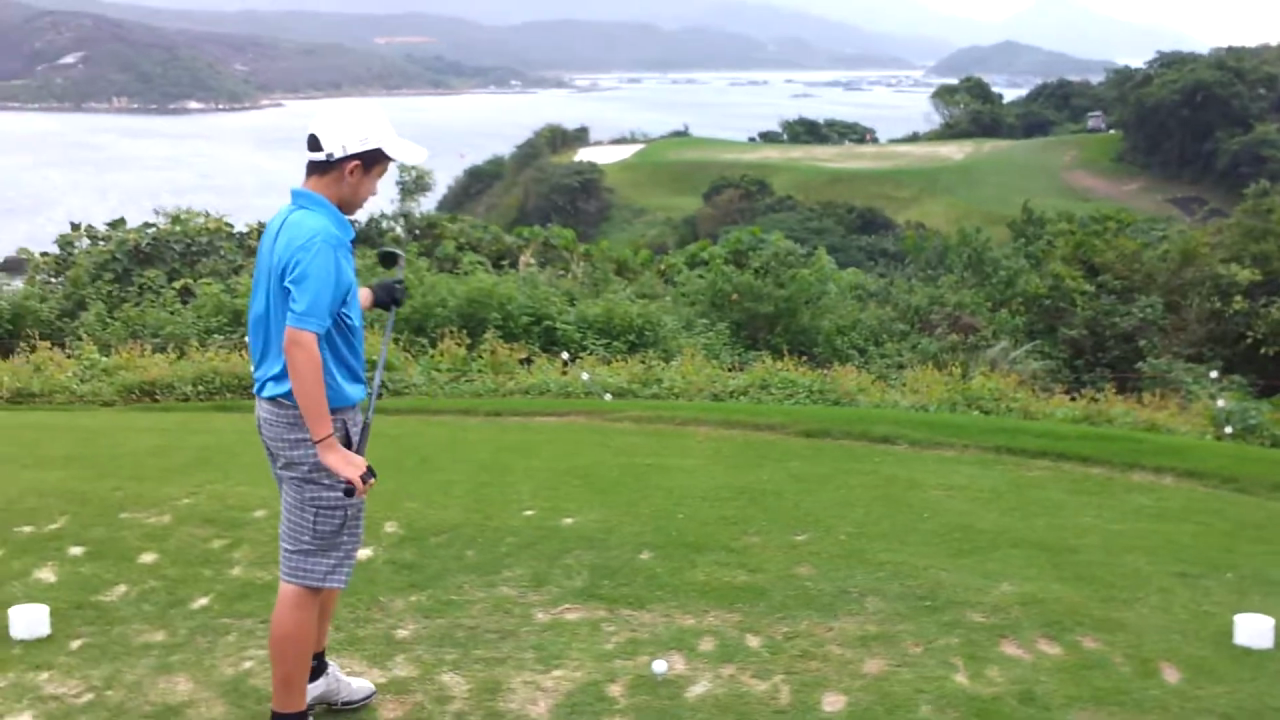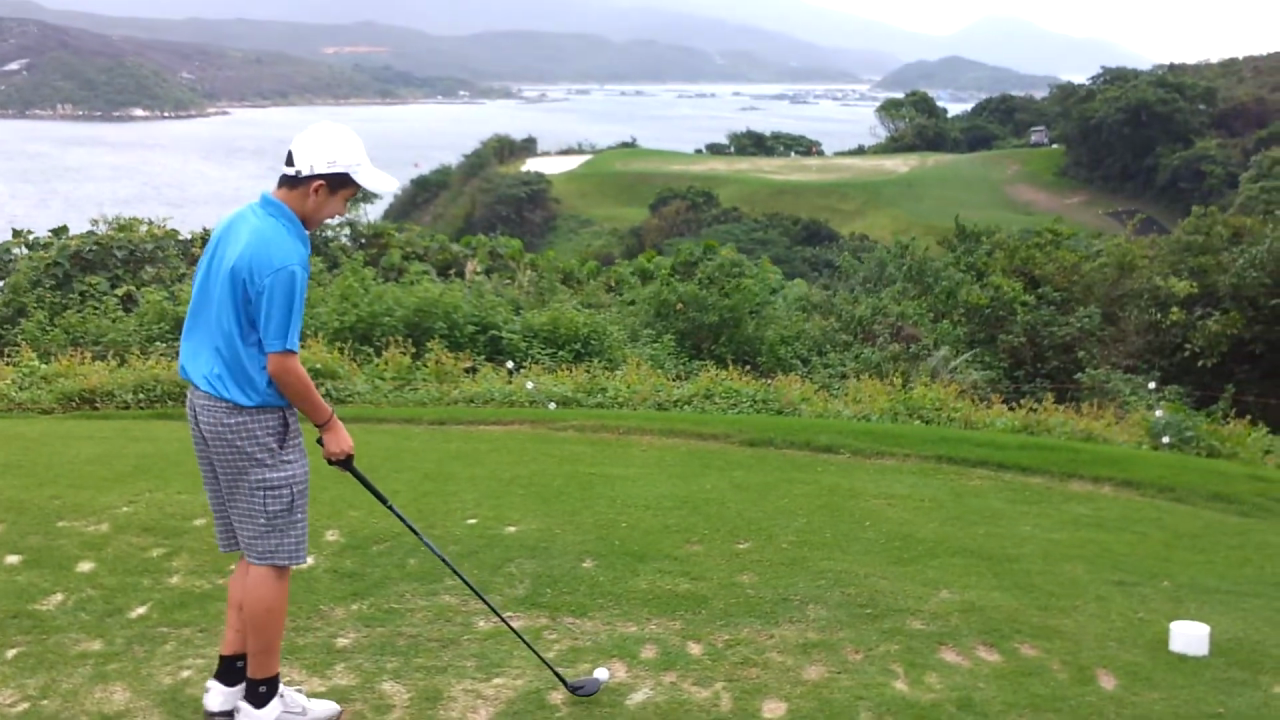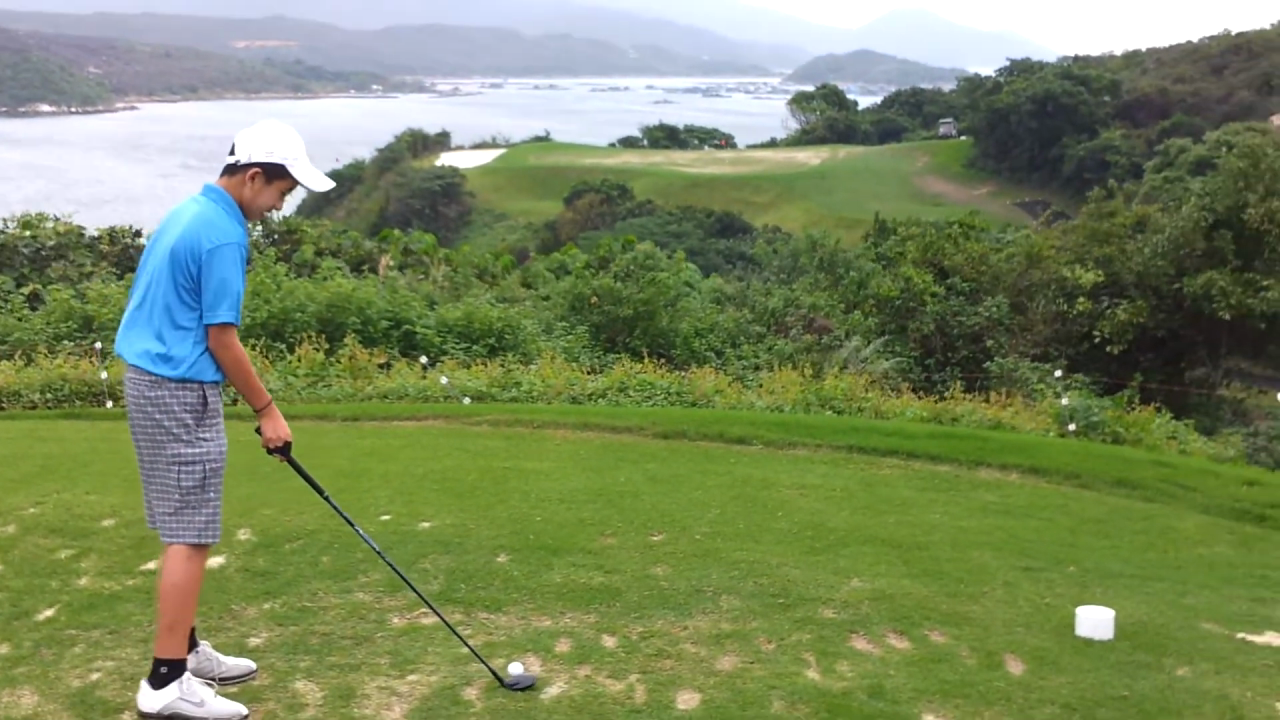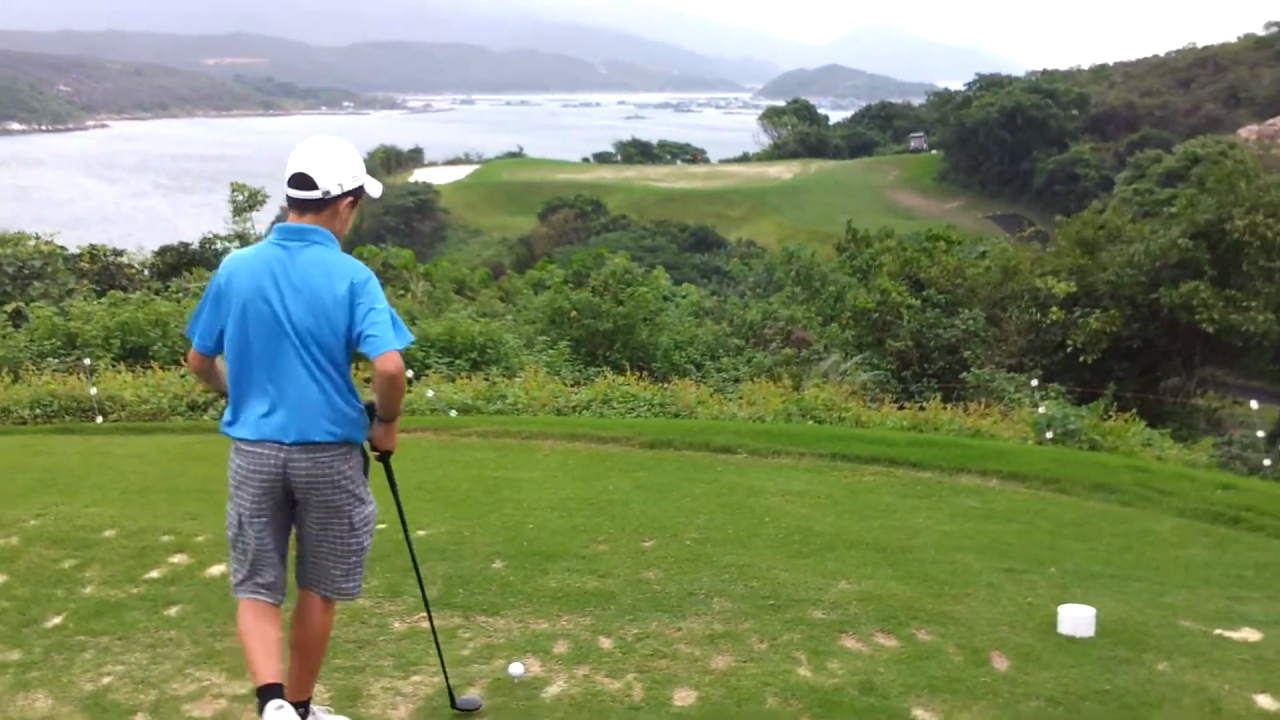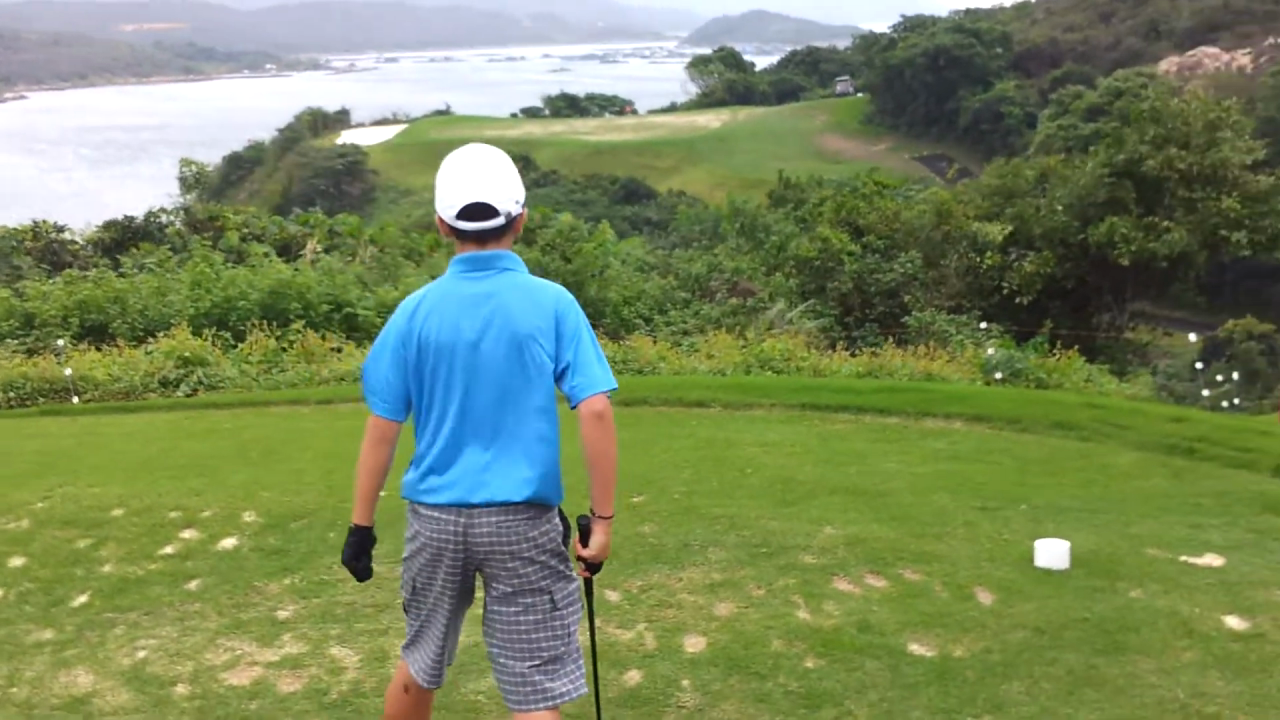
dt=1s
person 1, frame 1
left shoulder: (287, 223)
right shoulder: (320, 237)
right elbow: (299, 341)
left wrist: (366, 298)
right wrist: (327, 444)
left hip: (292, 414)
right hip: (312, 422)
left knee: (321, 558)
right knee: (309, 571)
person 1, frame 2
left shoulder: (237, 221)
right shoulder: (283, 255)
right elbow: (280, 364)
right wrist: (330, 424)
left hip: (208, 399)
right hip: (251, 415)
left knee: (251, 549)
right knee: (271, 557)
person 1, frame 3
left shoulder: (185, 212)
right shoulder: (223, 234)
right elbow: (222, 341)
right wrist: (267, 410)
left hip: (149, 381)
right hip: (179, 393)
left knee: (183, 528)
right knee: (191, 536)
left ankle: (182, 648)
person 1, frame 4
left shoulder: (235, 269)
right shoulder: (352, 277)
left elbow: (198, 363)
right elbow: (390, 367)
right wrist: (387, 421)
left hip: (255, 453)
right hip: (329, 455)
left knee: (256, 591)
right knee: (319, 591)
person 1, frame 5
left shoulder: (415, 311)
right shoulder: (553, 303)
left elbow: (382, 430)
right elbow: (596, 412)
left wrist: (361, 524)
right wrist: (602, 518)
left hip: (434, 518)
right hip: (522, 522)
left knee: (419, 664)
